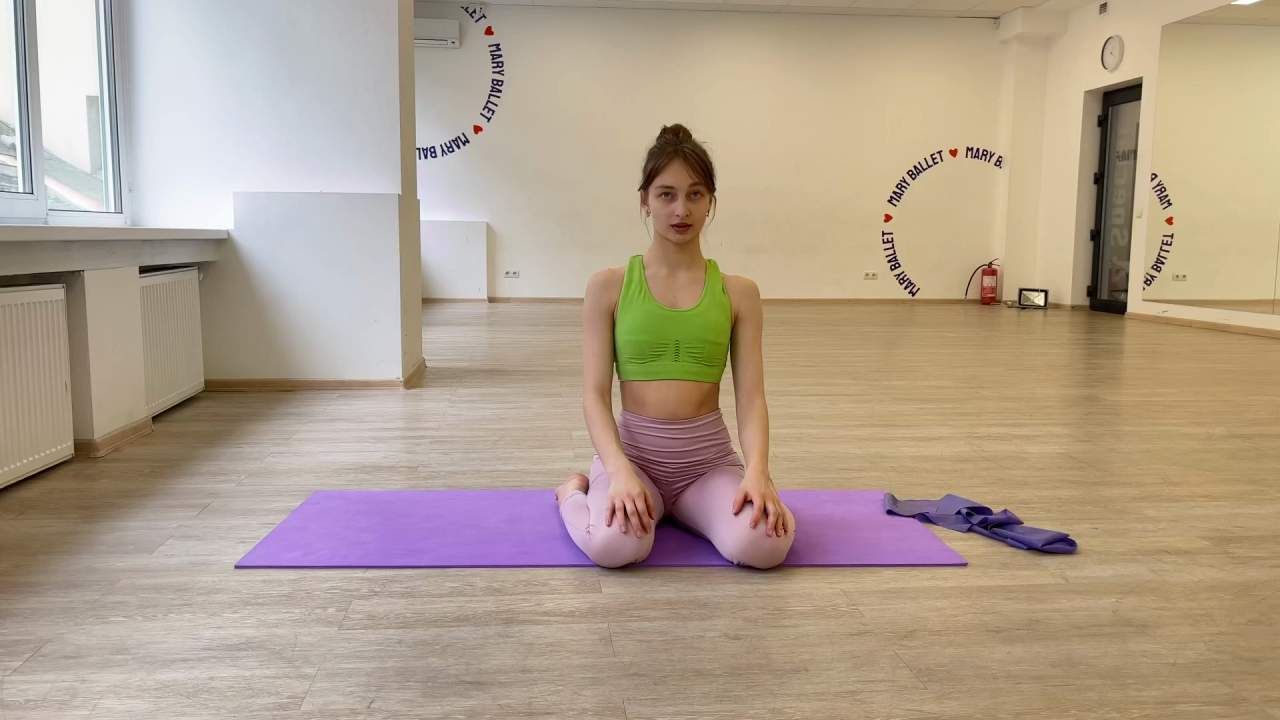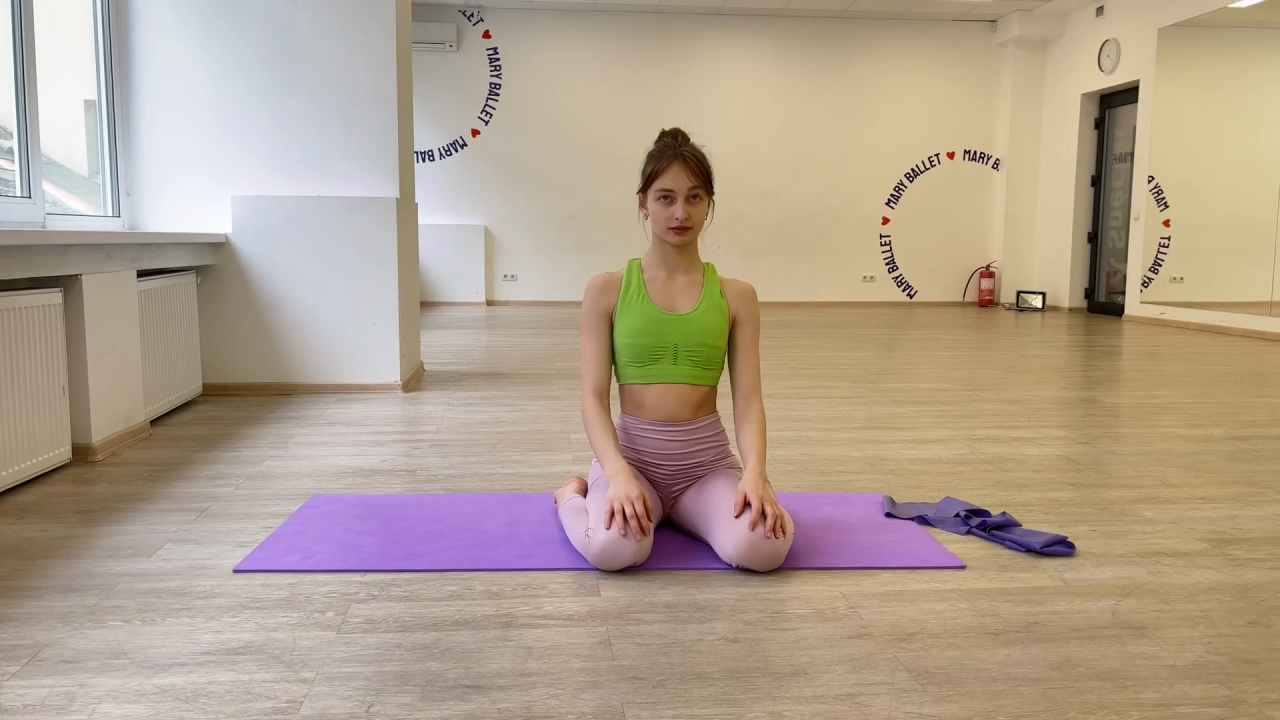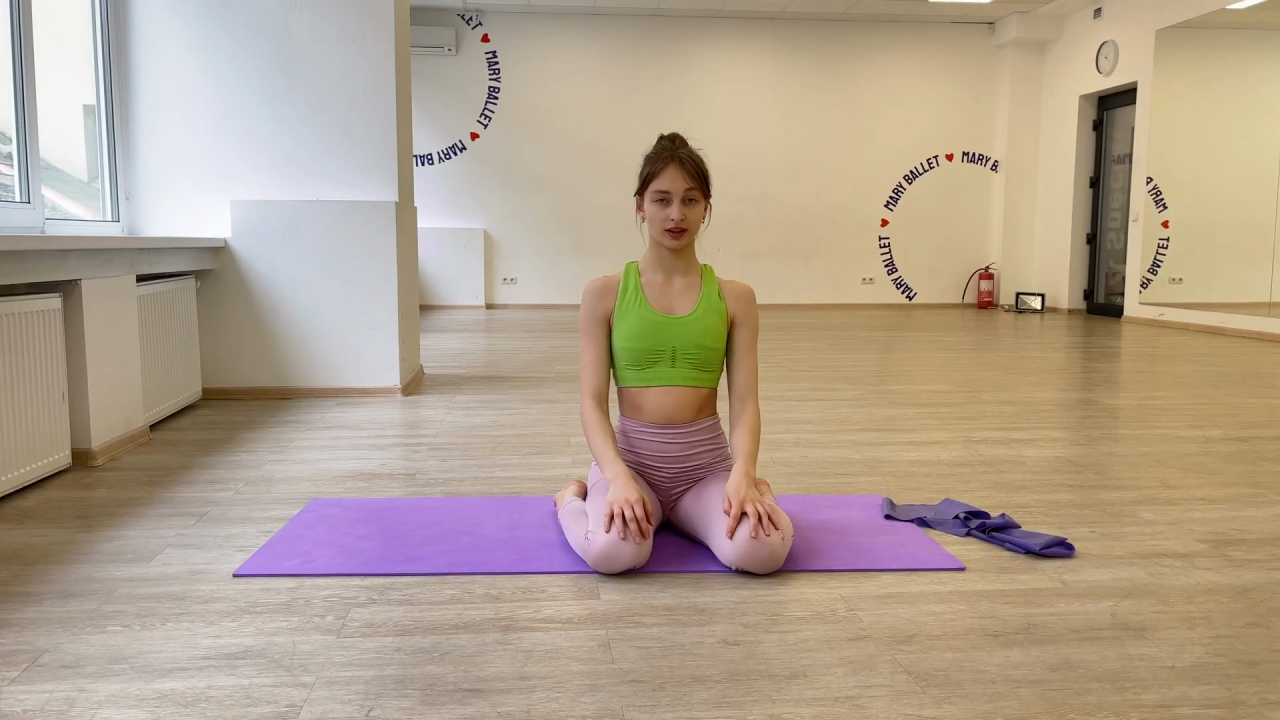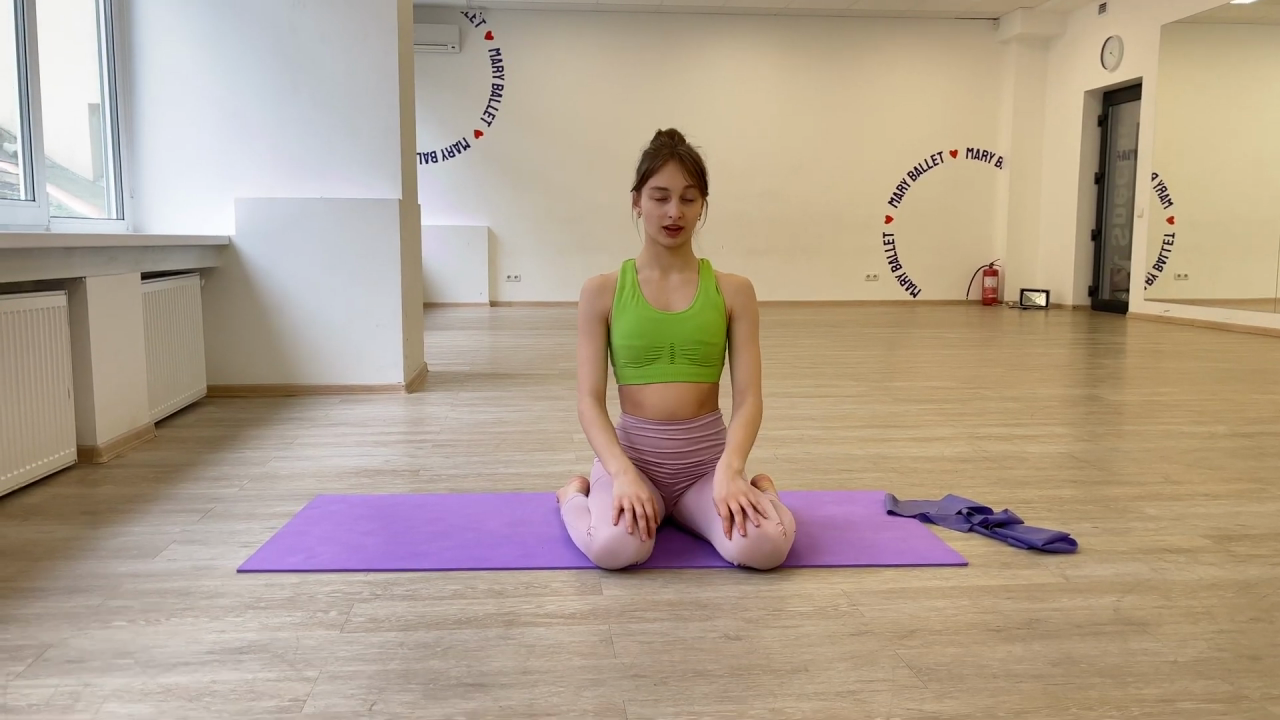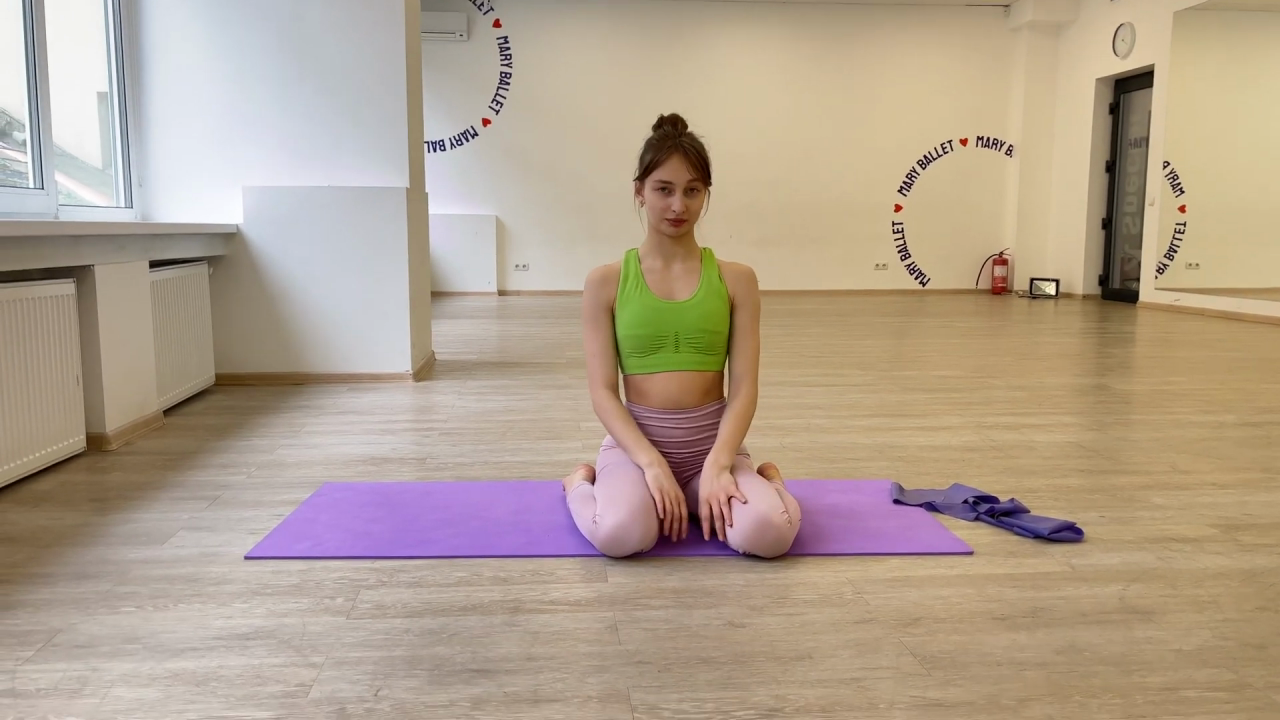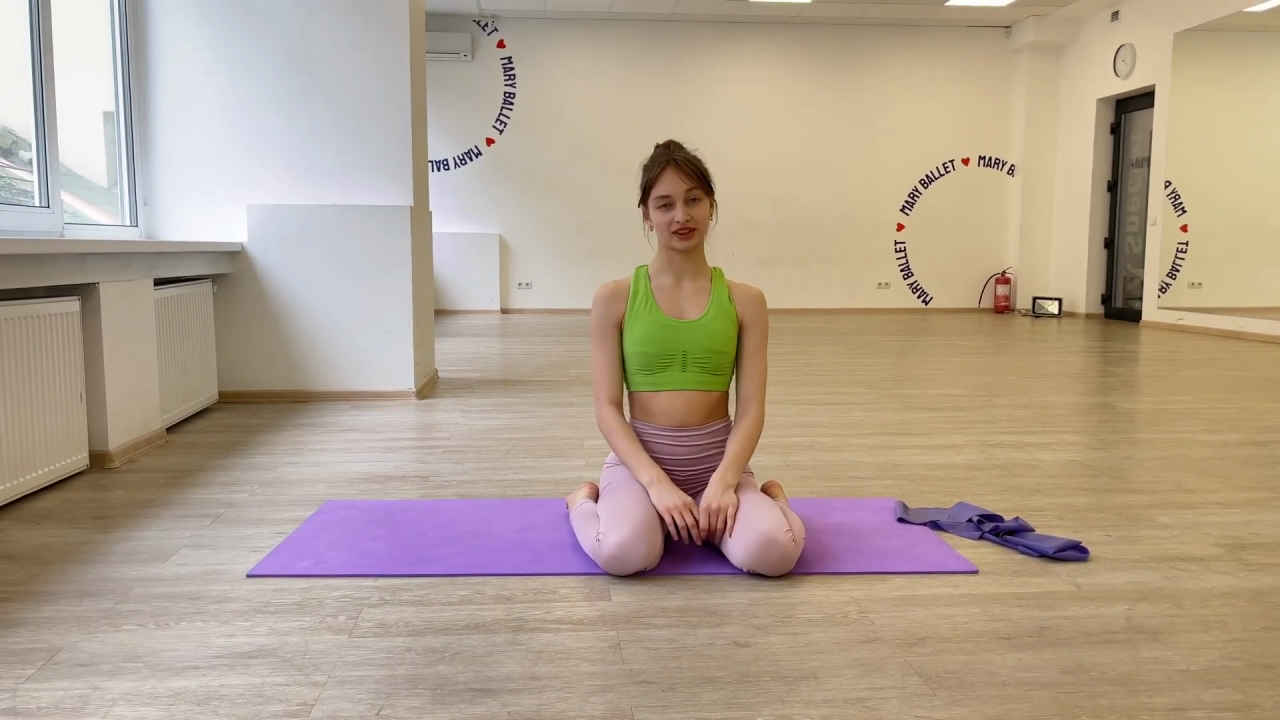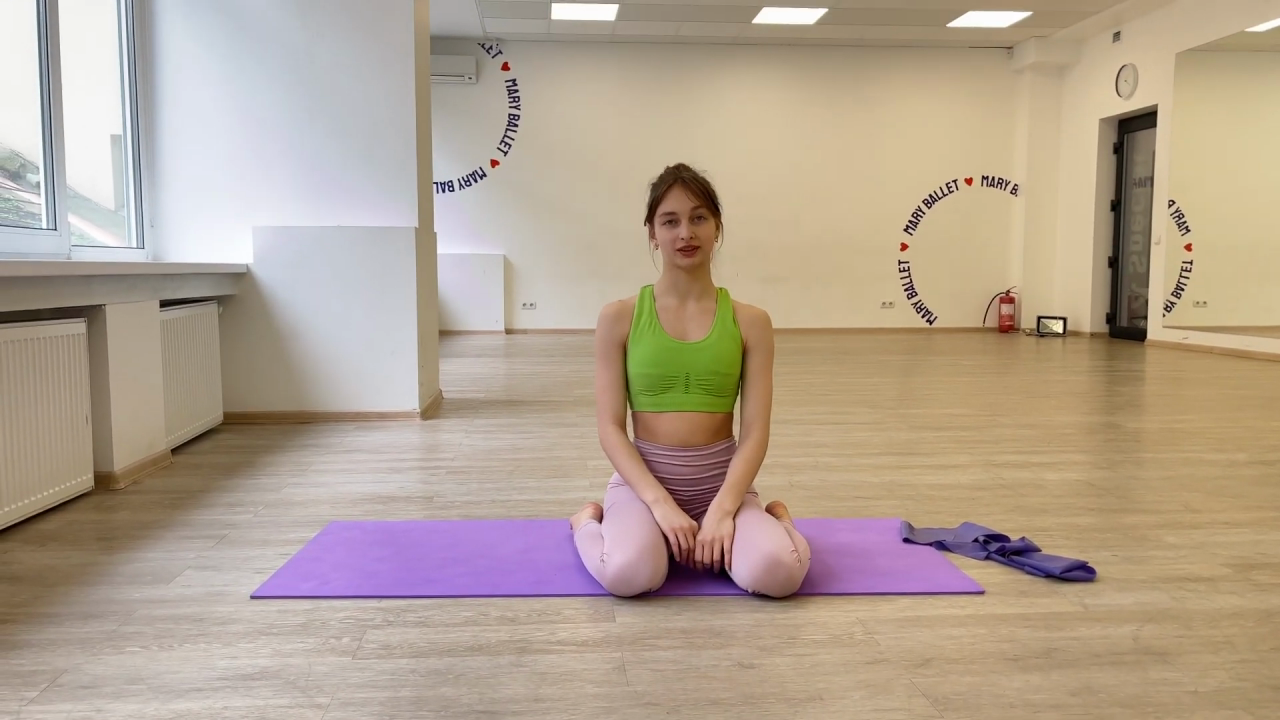
dt=0.5s
person 1, frame 1
left shoulder: (739, 293)
right shoulder: (608, 287)
left elbow: (751, 397)
right elbow: (595, 395)
left wrist: (756, 471)
right wrist: (619, 471)
left hip: (709, 455)
right hip: (634, 448)
left knee: (764, 545)
right knee: (612, 545)
left ankle: (680, 507)
right ankle: (574, 492)
person 1, frame 2
left shoulder: (736, 297)
right shoulder: (606, 290)
left elbow: (748, 400)
right elbow: (594, 398)
left wrist: (754, 473)
right wrist: (617, 475)
left hip: (708, 457)
right hip: (632, 452)
left knee: (761, 546)
right knee: (613, 548)
left ankle: (682, 510)
right ankle: (574, 496)
person 1, frame 3
left shoulder: (735, 298)
right shoulder: (604, 293)
left elbow: (745, 403)
right elbow: (592, 401)
left wrist: (742, 475)
right wrist: (617, 478)
left hip: (706, 460)
right hip: (631, 455)
left knee: (762, 550)
right knee: (612, 551)
right ankle: (573, 499)
person 1, frame 4
left shoulder: (733, 291)
right shoulder: (602, 291)
left elbow: (748, 397)
right elbow: (590, 399)
left wrist: (729, 470)
right wrist: (622, 473)
left hip: (707, 454)
right hip: (633, 450)
left knee: (764, 546)
right knee: (614, 547)
left ankle: (757, 491)
right ankle: (575, 495)
person 1, frame 5
left shoulder: (736, 280)
right shoulder: (605, 282)
left elbow: (743, 389)
right elbow: (603, 392)
left wrist: (717, 466)
right wrist: (653, 465)
left hip: (712, 440)
right hip: (635, 440)
left knee: (767, 533)
right knee: (620, 535)
left ankle: (764, 479)
right ankle: (581, 483)
person 1, frame 6
left shoulder: (745, 301)
right shoulder: (615, 297)
left elbow: (751, 409)
right elbow: (607, 408)
left wrist: (724, 481)
right wrist: (657, 481)
left hip: (717, 458)
right hip: (640, 458)
left knee: (772, 552)
right knee: (623, 553)
left ankle: (769, 498)
right ankle: (584, 502)
person 1, frame 7
left shoulder: (750, 322)
right shoulder: (619, 317)
left elbow: (755, 432)
right elbow: (610, 428)
left wrist: (722, 509)
right wrist: (661, 503)
left hip: (721, 480)
right hip: (643, 478)
left knee: (777, 573)
right knee: (628, 574)
left ankle: (773, 519)
right ankle: (588, 522)
